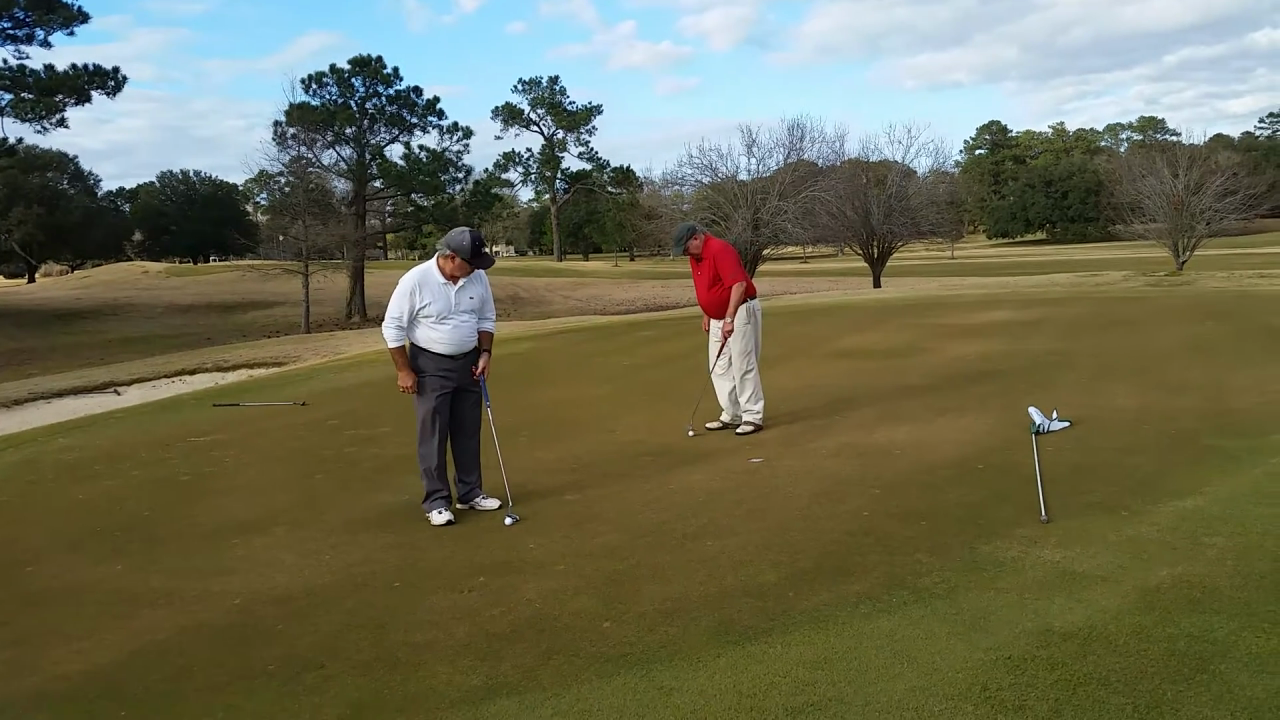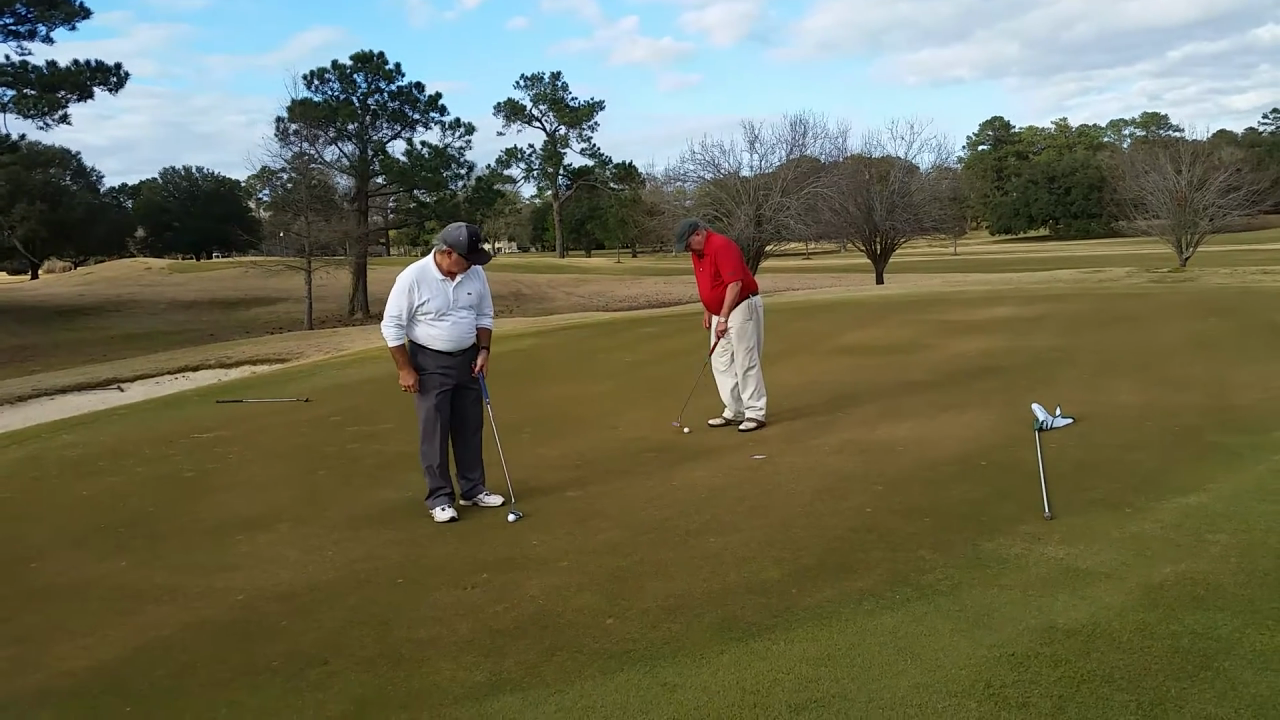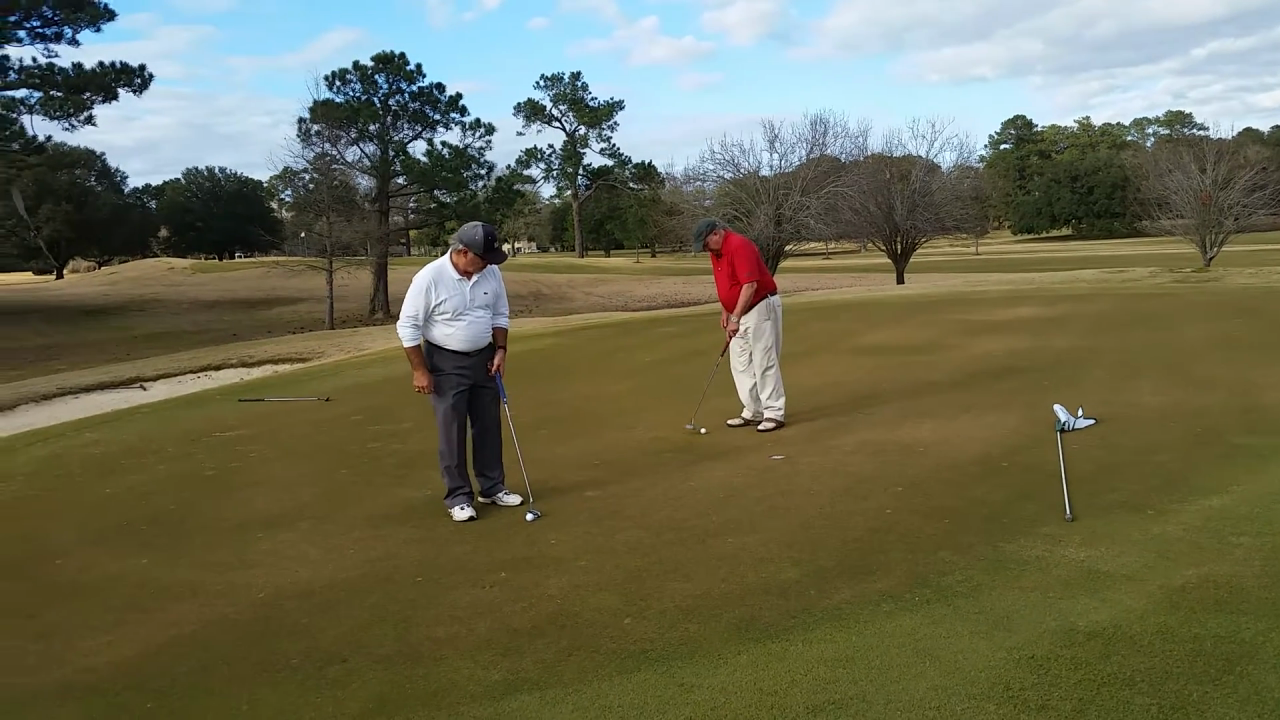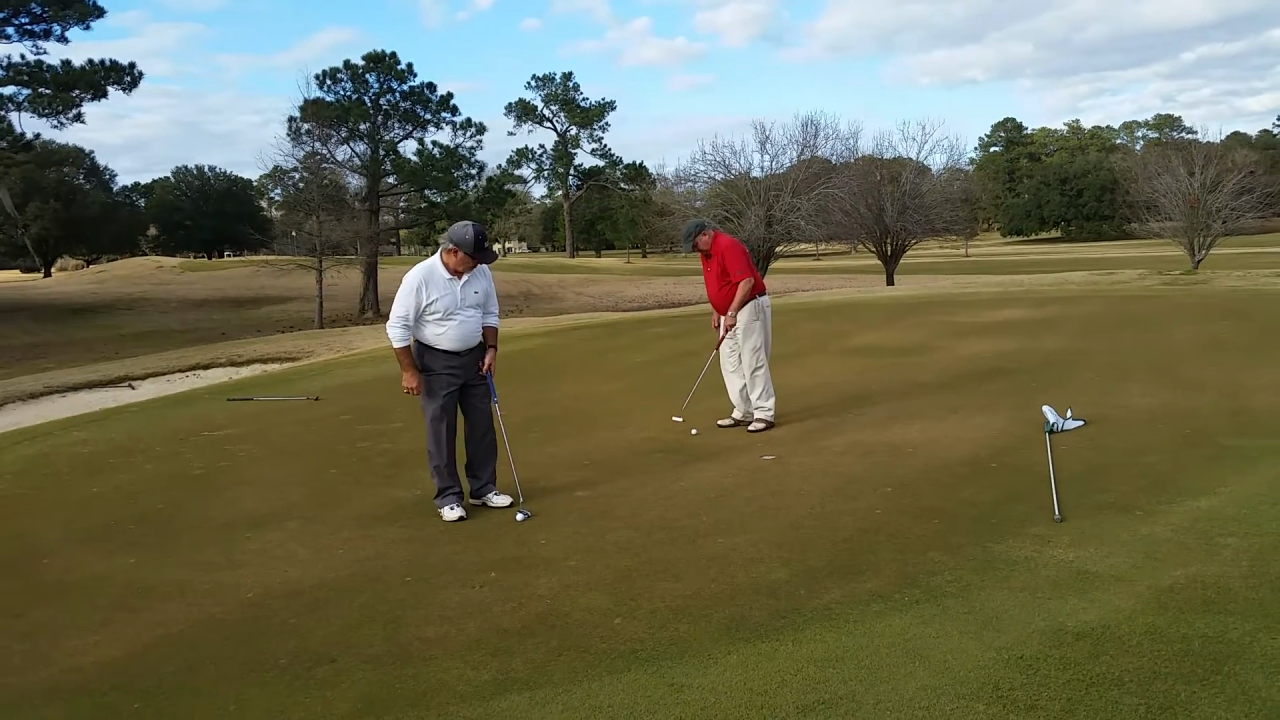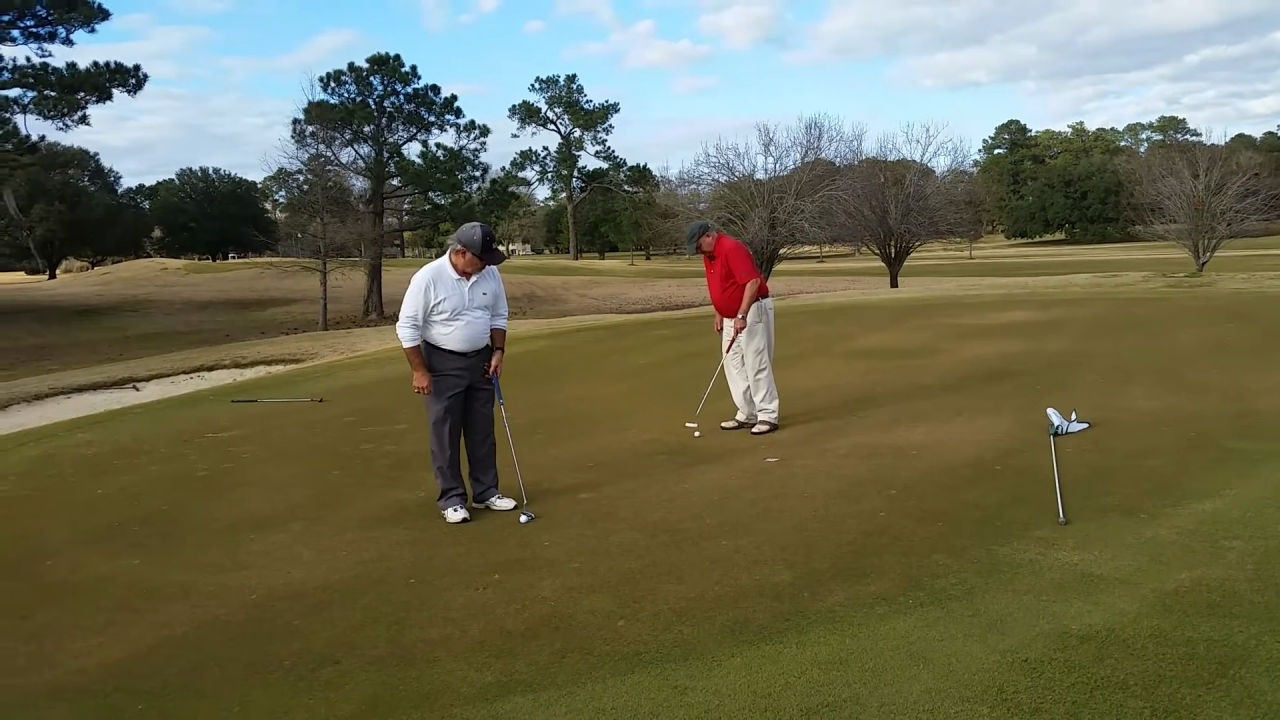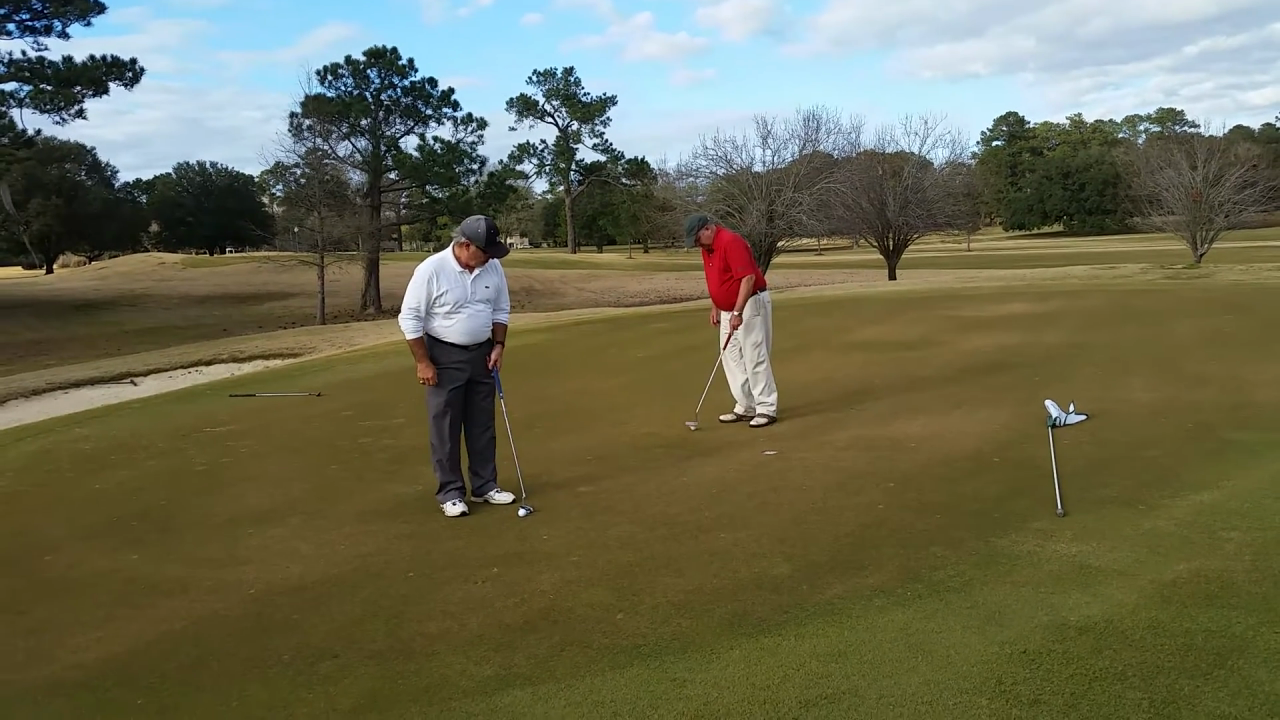
dt=0.2s
person 1, frame 1
left shoulder: (478, 277)
right shoulder: (415, 281)
left elbow: (486, 318)
right elbow: (393, 327)
left wrist: (485, 353)
right wrist: (404, 370)
left hip: (468, 362)
right hip: (430, 365)
left knee: (469, 430)
right knee: (433, 433)
left ankle: (470, 492)
right ankle: (436, 500)
person 1, frame 2
left shoulder: (475, 273)
right shoulder: (413, 278)
left elbow: (484, 314)
right elbow: (392, 326)
left wrist: (483, 350)
right wrist: (405, 369)
left hip: (467, 359)
right hip: (430, 363)
left knee: (470, 427)
right knee: (434, 431)
left ankle: (473, 489)
right ankle: (439, 497)
person 1, frame 3
left shoulder: (491, 273)
right shoulder: (429, 278)
left elbow: (500, 314)
right elbow: (408, 326)
left wrist: (500, 350)
right wrist: (419, 370)
left hip: (483, 359)
right hip: (446, 363)
left knee: (489, 425)
right knee: (452, 431)
left ankle: (492, 487)
right ankle: (458, 496)
person 1, frame 4
left shoulder: (481, 272)
right shoulder: (420, 278)
left elbow: (490, 313)
right elbow: (398, 327)
left wrist: (491, 349)
right wrist: (409, 371)
left hip: (473, 358)
right hip: (436, 363)
left knee: (482, 425)
right knee: (441, 430)
left ankle: (483, 488)
right ankle: (448, 496)
person 1, frame 5
left shoulder: (490, 274)
right shoulder: (428, 278)
left elbow: (498, 316)
right elbow: (407, 327)
left wrist: (498, 351)
right wrist: (419, 370)
left hip: (480, 360)
right hip: (443, 364)
left knee: (483, 430)
right knee: (445, 433)
left ankle: (486, 491)
right ankle: (451, 498)
person 1, frame 6
left shoulder: (493, 268)
right shoulder: (431, 270)
left elbow: (501, 310)
right elbow: (410, 319)
left wrist: (498, 346)
right wrist: (423, 362)
left hip: (481, 354)
right hip: (444, 356)
left knee: (483, 423)
right knee: (445, 426)
left ankle: (484, 485)
right ankle: (450, 492)
person 2, frame 1
left shoulder: (720, 250)
right shoulder: (695, 256)
left elbow: (739, 284)
left wrist: (730, 319)
right wrist: (706, 314)
left hip: (740, 313)
right hip: (717, 318)
left knee: (743, 365)
right knee: (720, 368)
left ankle: (753, 417)
right ankle: (732, 415)
person 2, frame 2
left shoulder: (722, 246)
right shoulder: (697, 252)
left elbow: (735, 284)
left wrist: (723, 319)
right wrist: (708, 311)
left hip: (742, 309)
right hip: (720, 314)
left knee: (746, 362)
right knee: (722, 364)
left ankle: (755, 413)
right ankle: (734, 411)
person 2, frame 3
left shoulder: (740, 246)
right shoulder: (716, 252)
left elbow: (750, 285)
left wrist: (735, 319)
right wrist: (726, 311)
left hip: (761, 308)
right hip: (740, 313)
left knee: (764, 362)
right knee: (741, 364)
left ankle: (774, 413)
right ankle: (753, 412)
person 2, frame 4
left shoulder: (728, 246)
right shoulder: (706, 252)
left elbow: (746, 282)
left wrist: (731, 313)
right wrist: (717, 311)
left hip: (750, 309)
right hip: (729, 313)
left knee: (754, 362)
right knee: (731, 364)
left ankle: (764, 414)
right ankle: (743, 412)
person 2, frame 5
left shoulder: (732, 248)
right shoulder: (709, 254)
left elbow: (753, 282)
left wrist: (741, 316)
right wrist: (719, 313)
left hip: (752, 312)
right hip: (731, 317)
left knee: (757, 364)
right knee: (734, 366)
left ankle: (768, 416)
right ankle: (747, 414)
person 2, frame 6
left shoulder: (731, 242)
right shoulder: (707, 247)
left elbow: (748, 278)
left wrist: (738, 312)
right wrist: (715, 306)
left hip: (750, 305)
right hip: (728, 310)
left knee: (755, 357)
right knee: (732, 359)
left ankle: (766, 408)
right ankle: (745, 407)
